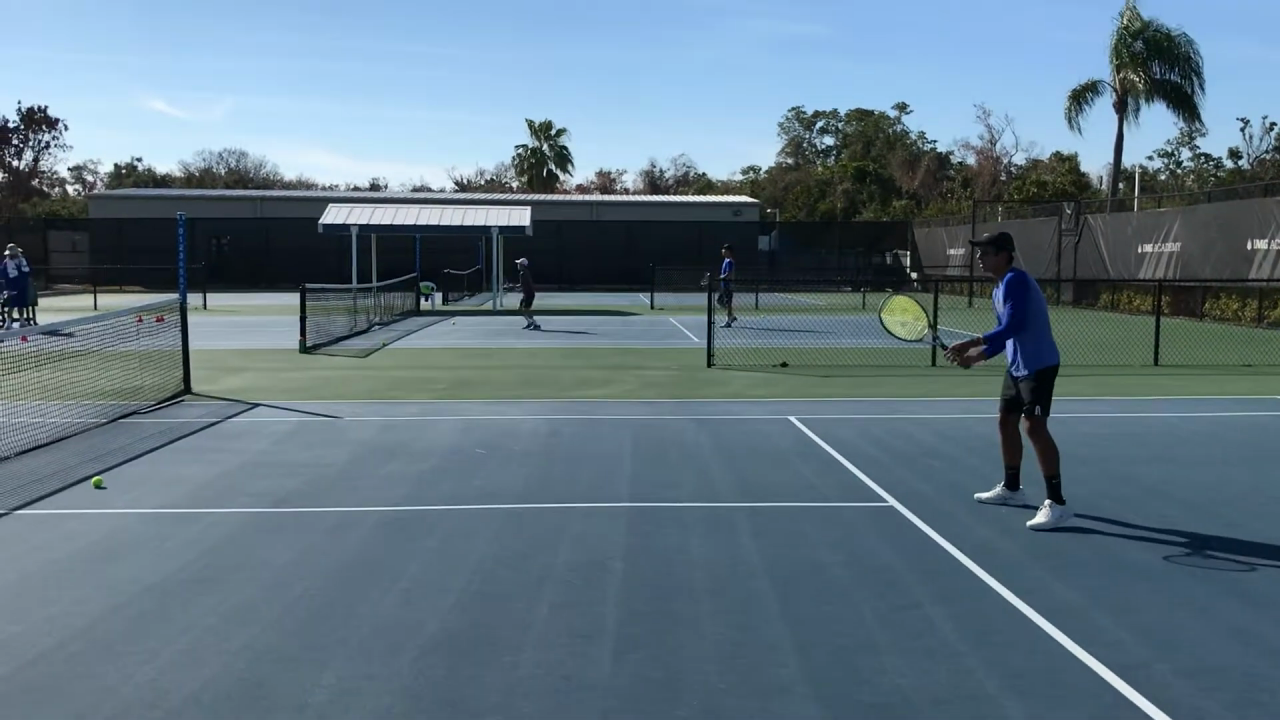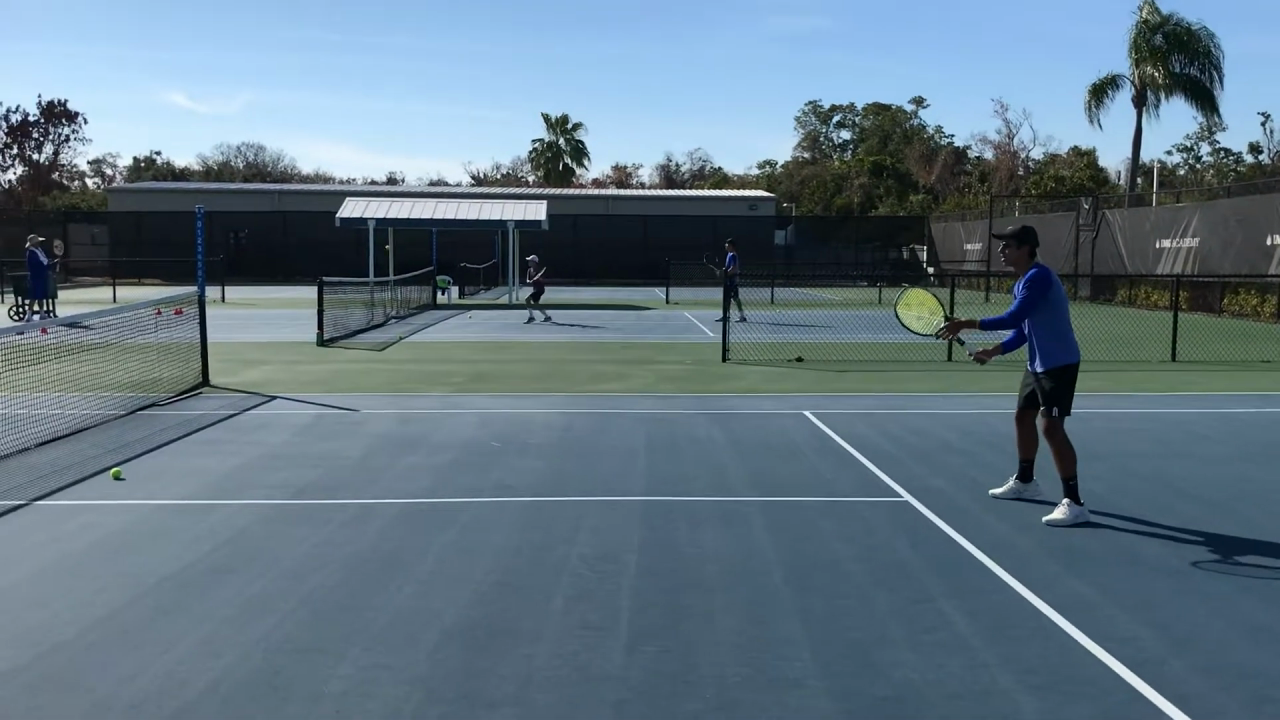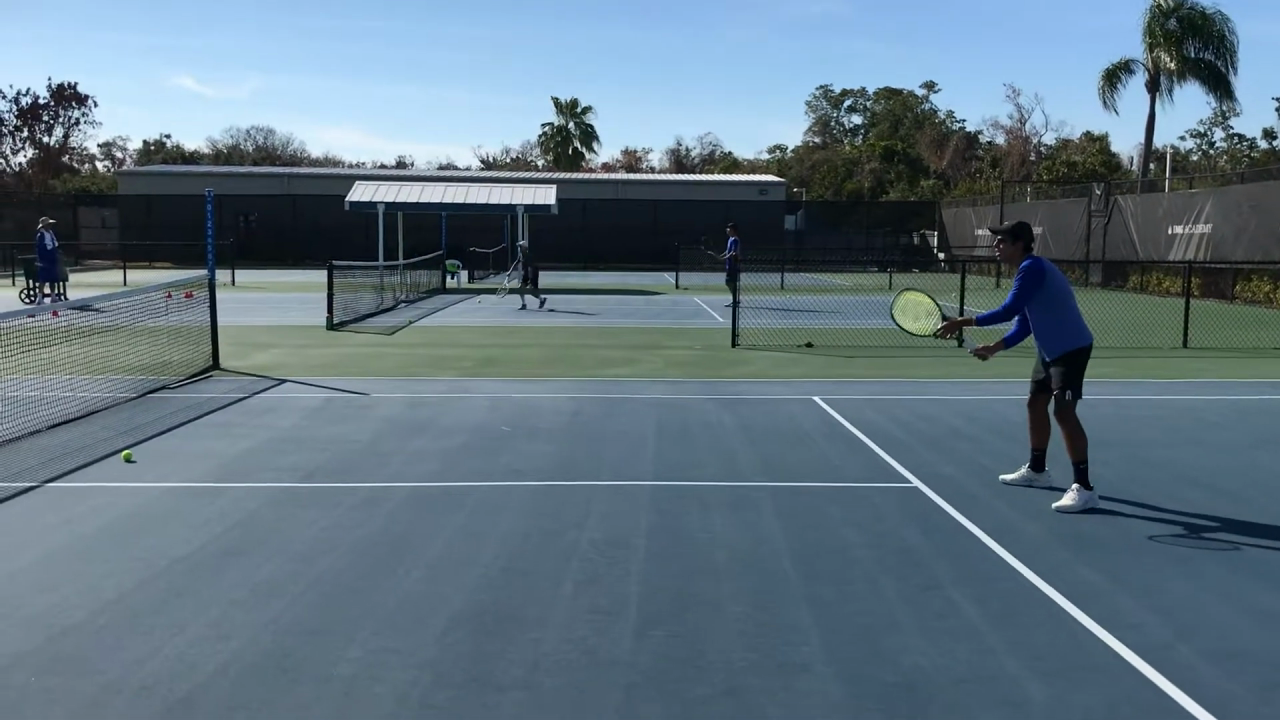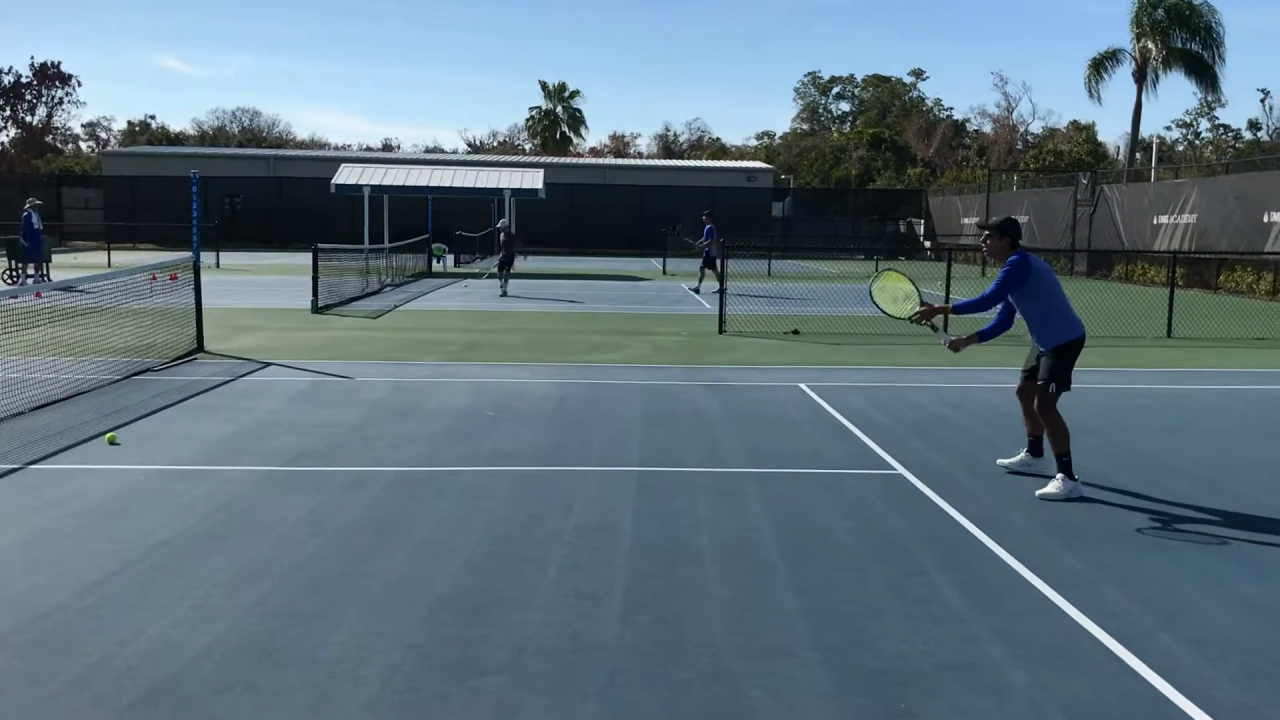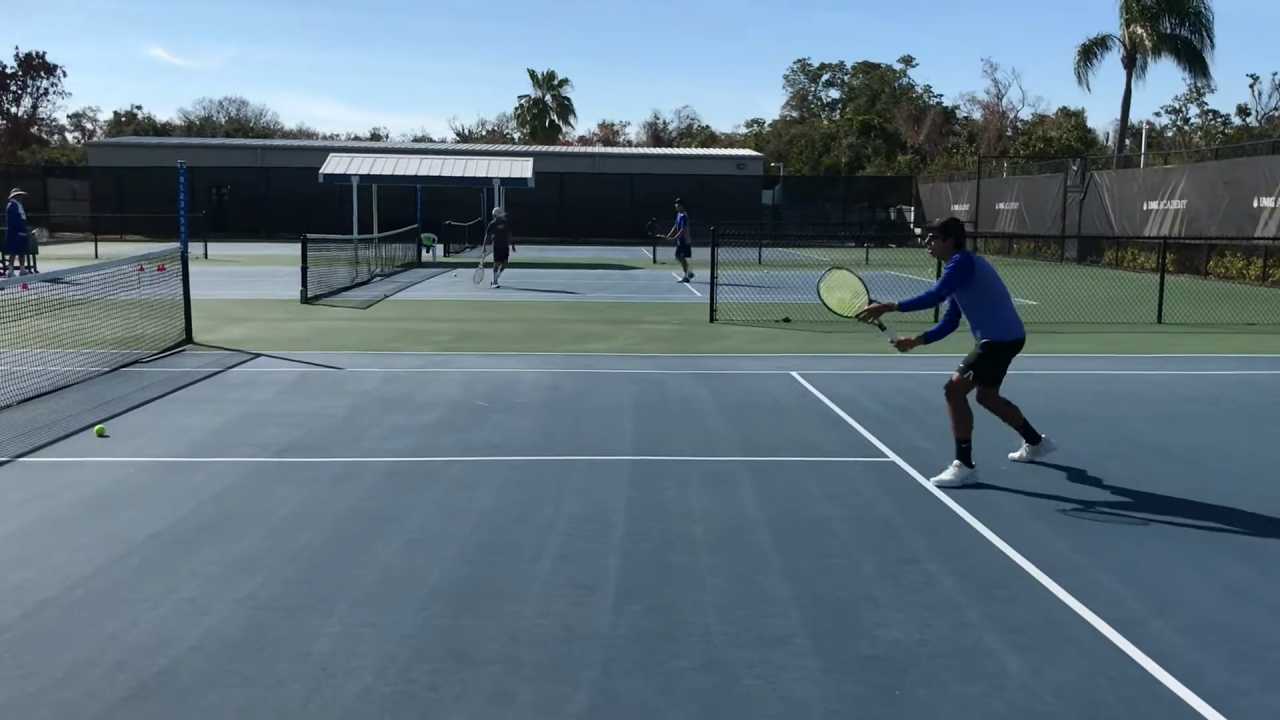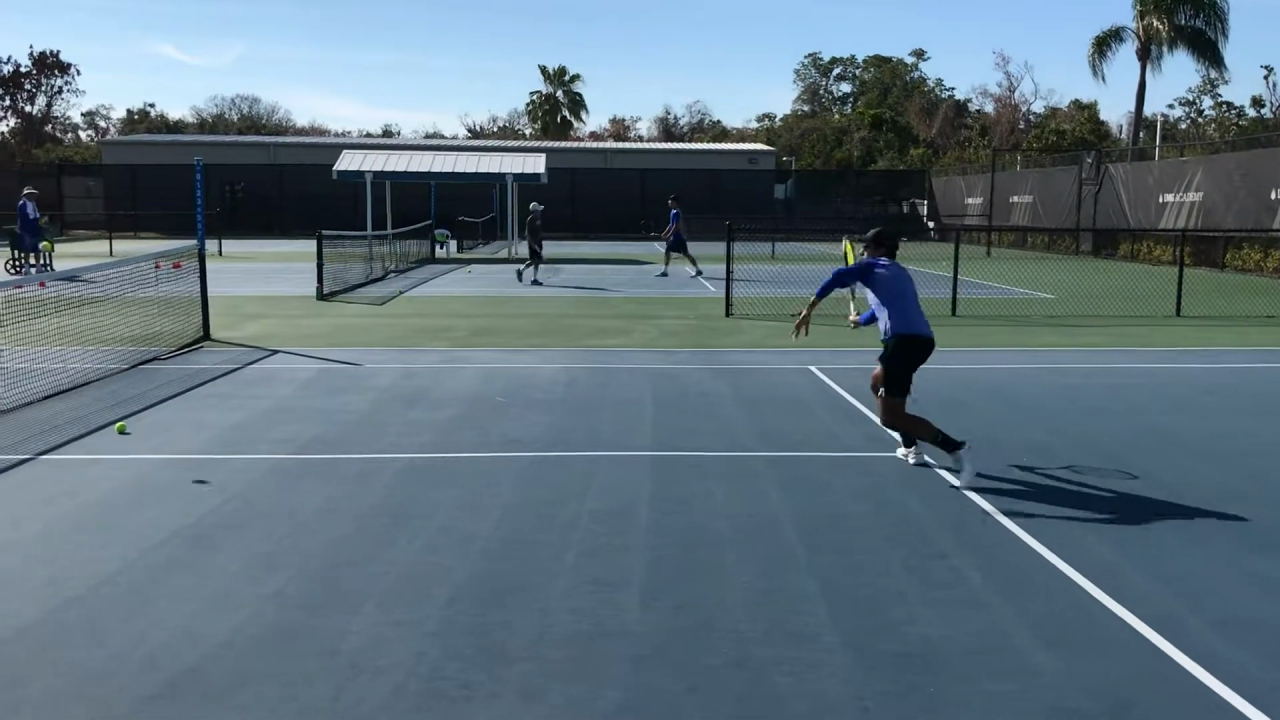
dt=0.5s
person 1, frame 1
left shoulder: (1015, 281)
right shoulder: (999, 289)
left elbow: (1014, 328)
left wrist: (973, 343)
right wrist: (976, 355)
left hip: (1039, 366)
right hip: (1017, 367)
left knee: (1035, 427)
right knee: (1007, 422)
left ankle: (1056, 503)
right ankle: (1011, 487)
person 1, frame 2
left shoulder: (1039, 276)
right shoulder: (1021, 284)
left elbow: (1012, 319)
right elbow: (1022, 331)
left wrist: (966, 323)
right wrist: (994, 351)
left hip: (1058, 364)
right hip: (1037, 363)
left knee: (1051, 427)
right knee: (1023, 417)
left ankle: (1074, 503)
right ankle: (1025, 481)
person 1, frame 3
left shoulder: (1032, 267)
right shoulder: (1026, 271)
left elbow: (1007, 312)
right elbow: (1023, 325)
left wrist: (963, 323)
right wrist: (994, 347)
left hip: (1071, 348)
right hip: (1051, 350)
left knee: (1064, 412)
right knee: (1035, 404)
left ankle: (1084, 488)
right ankle: (1036, 469)
person 1, frame 4
left shoulder: (1019, 263)
right shoulder: (1014, 267)
left elbow: (987, 300)
right elbow: (1003, 321)
left wrist: (941, 310)
right wrist: (968, 340)
left hip: (1063, 341)
right hip: (1046, 341)
left knee: (1044, 405)
right knee: (1025, 392)
left ankle: (1068, 478)
right ankle: (1034, 455)
person 1, frame 5
left shoulder: (963, 262)
right shoulder: (960, 266)
left elbow: (933, 297)
right elbow: (949, 323)
left wrist: (886, 308)
right wrist: (916, 340)
left hip: (1002, 339)
right hip: (999, 338)
left knee: (955, 389)
right knee: (986, 395)
left ankle: (964, 466)
right ankle: (1036, 442)
person 1, frame 6
left shoulder: (870, 266)
right shoulder: (899, 275)
left elbow: (839, 277)
left wrist: (809, 309)
right wrist: (860, 320)
left hip: (902, 341)
right hip: (921, 340)
left knee: (892, 418)
right knee: (878, 383)
left ankle: (957, 449)
right ankle: (910, 448)
